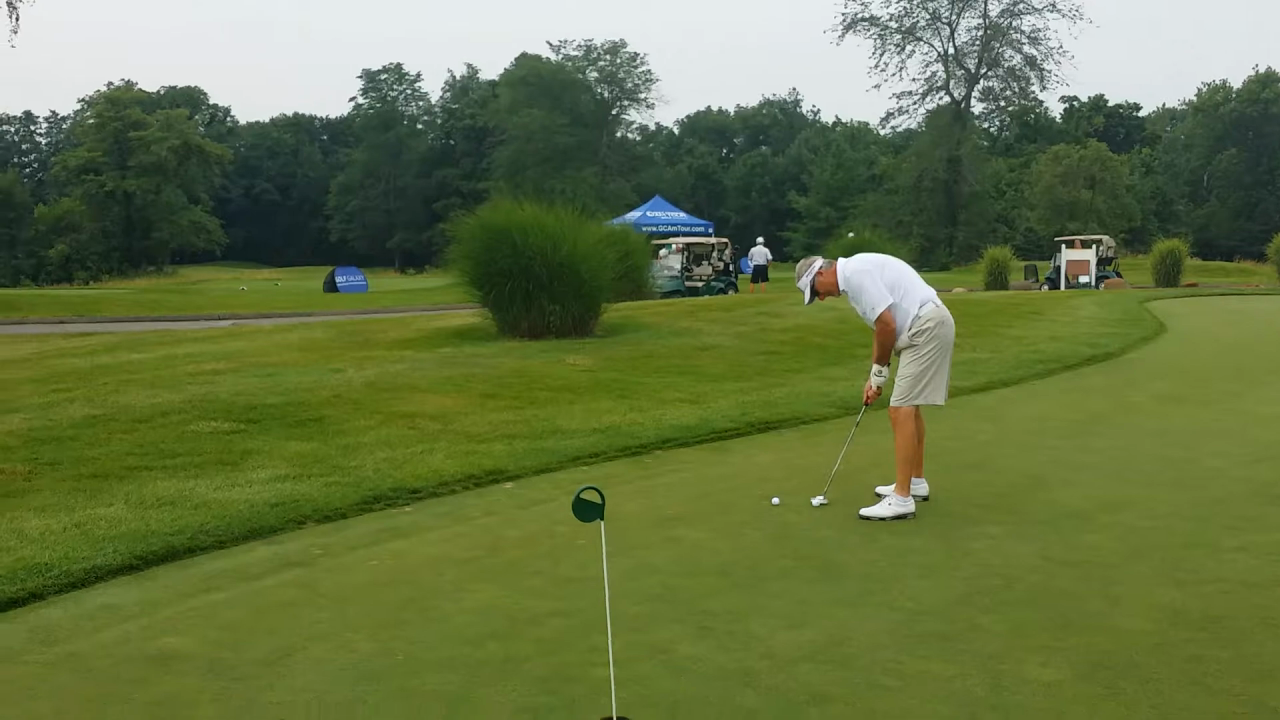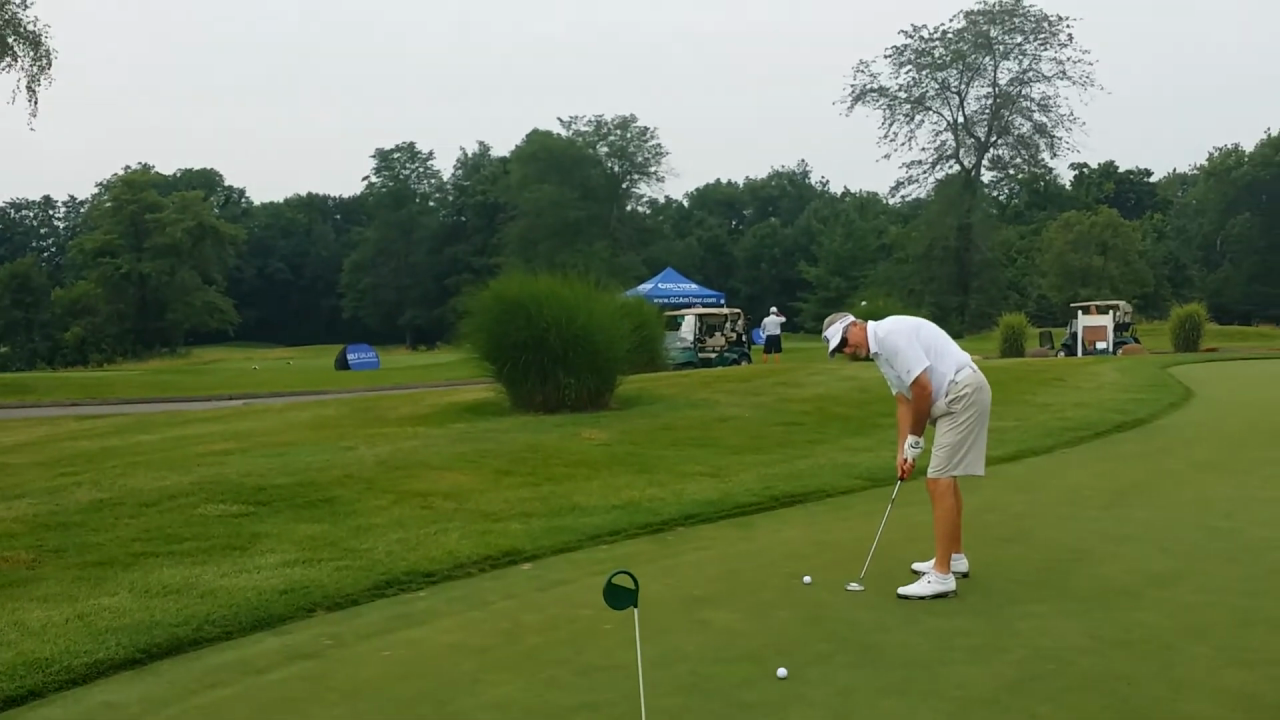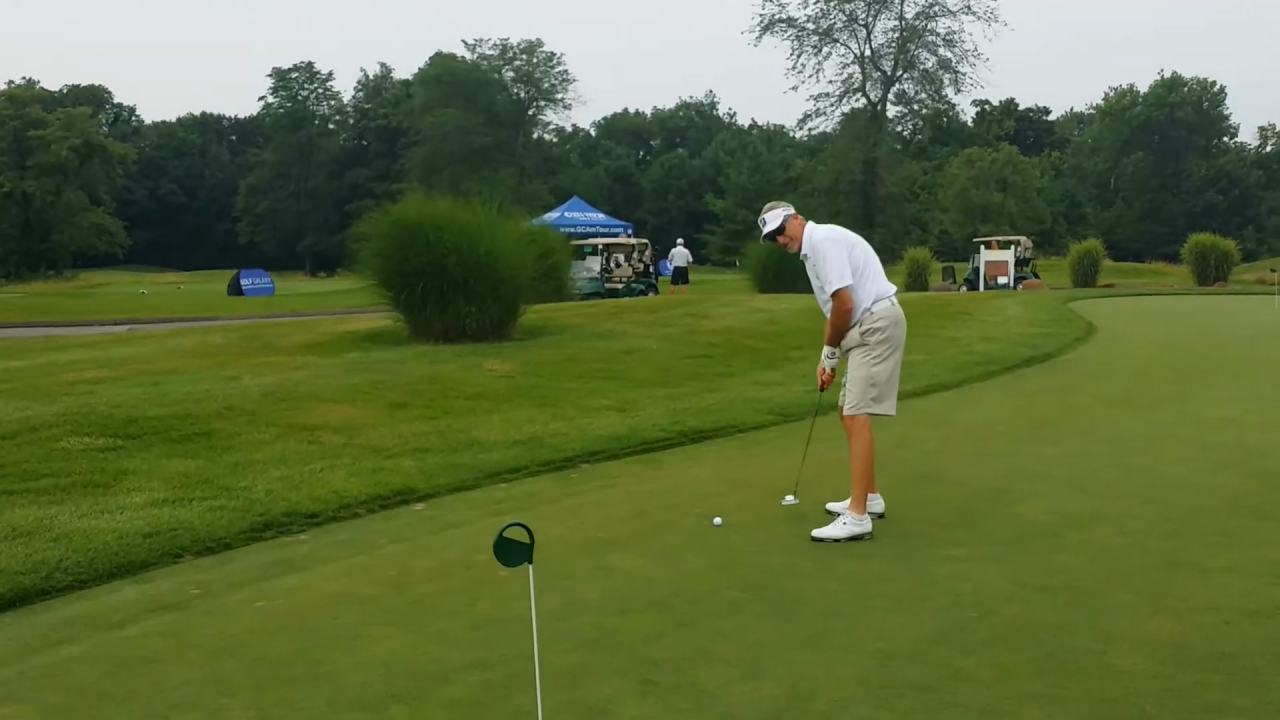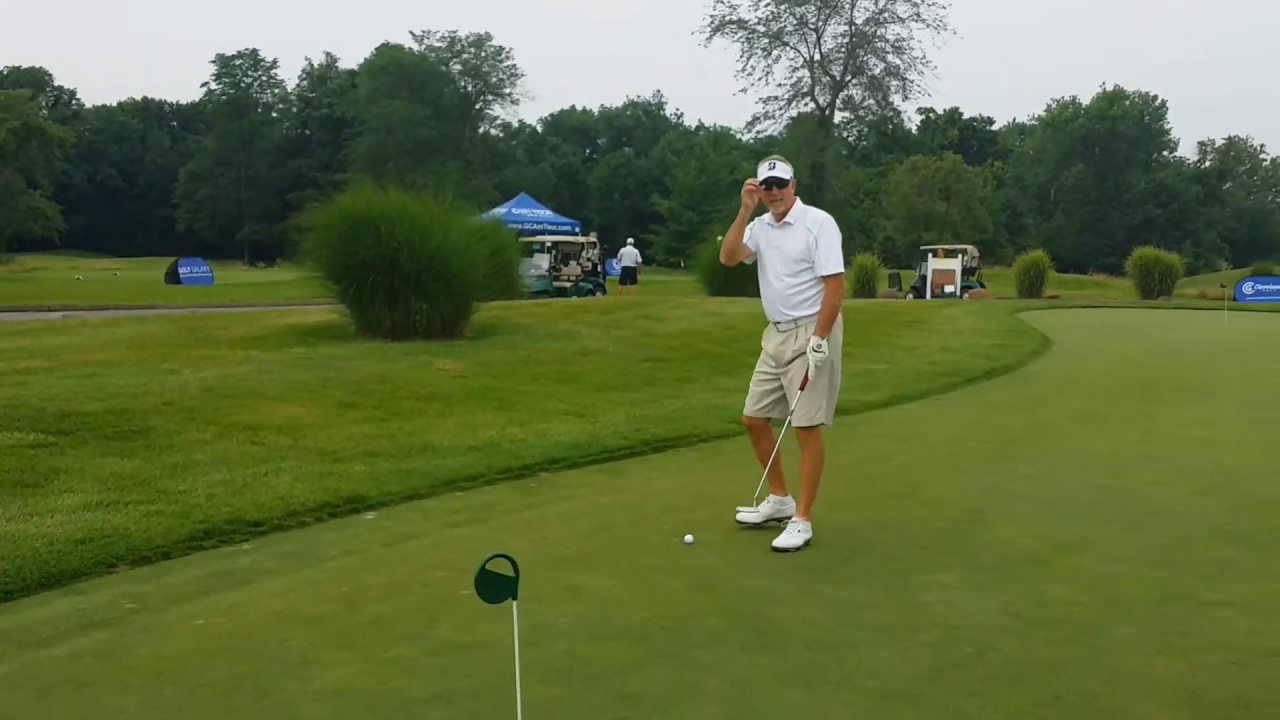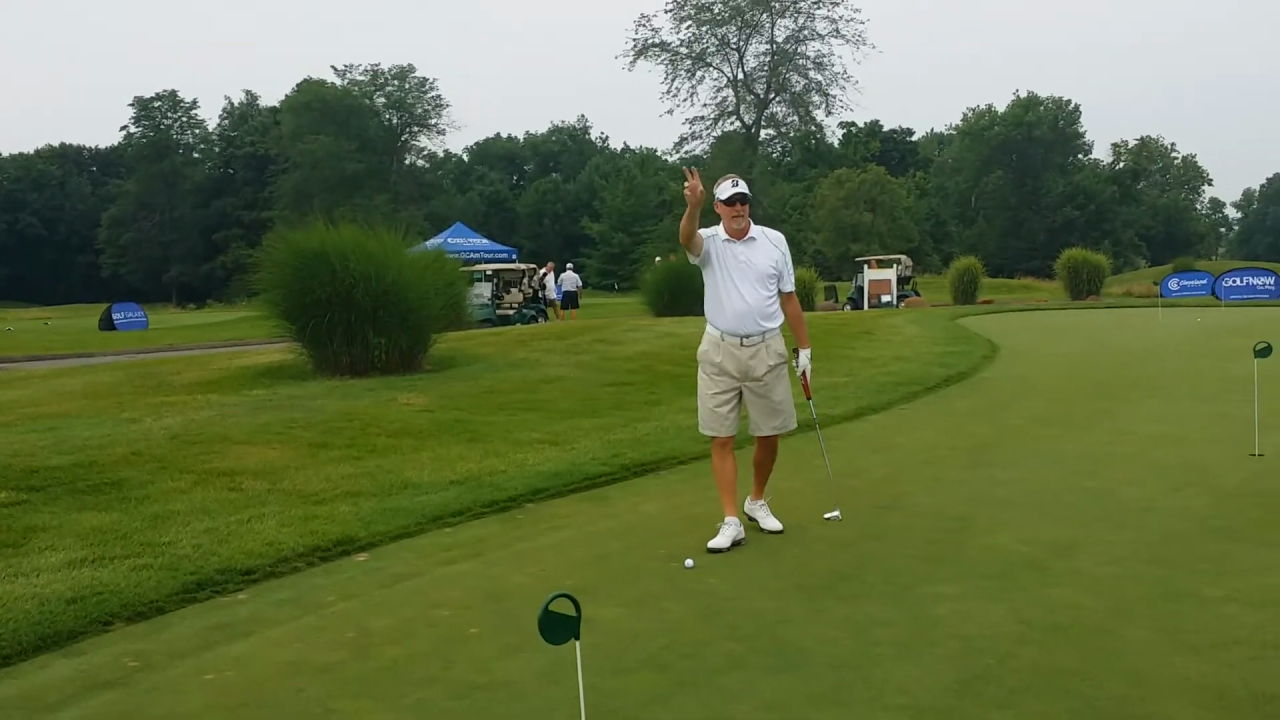
dt=1s
person 1, frame 1
left shoulder: (856, 272)
right shoulder: (854, 278)
left elbow: (887, 326)
right elbow: (881, 328)
left wrist: (879, 369)
right wrist: (873, 378)
left hip: (927, 326)
right hip: (927, 327)
left knee: (901, 410)
right knee: (909, 405)
left ankle: (901, 499)
right ankle: (916, 482)
person 1, frame 2
left shoulder: (890, 334)
right shoulder: (880, 350)
left elbow: (923, 389)
right elbow: (905, 400)
left wrist: (915, 440)
right wrist: (902, 450)
left hip: (963, 393)
right hip: (955, 397)
left knee: (938, 481)
right knee: (945, 478)
left ankle: (941, 576)
right ankle: (954, 557)
person 1, frame 3
left shoulder: (824, 240)
right shoulder: (812, 251)
left elbow: (844, 303)
right elbow: (835, 308)
left wrist: (830, 350)
right wrist: (826, 358)
left hip: (877, 326)
right hip: (868, 328)
left knee: (856, 418)
right knee: (851, 414)
left ankle: (857, 516)
right ankle: (870, 497)
person 1, frame 4
left shoulder: (818, 222)
right shoulder: (759, 227)
left elbow: (835, 284)
right elbow: (728, 258)
left wrist: (819, 338)
right wrist: (744, 210)
left hip: (813, 334)
right hip: (777, 335)
left knee: (806, 427)
right knee: (754, 418)
left ankle: (801, 520)
right ankle: (779, 498)
person 1, frame 5
left shoulder: (775, 241)
right shoulder: (707, 241)
left elbow: (789, 300)
right elbow: (686, 238)
left wrist: (804, 349)
right wrist: (694, 205)
left hip: (767, 350)
right hip: (719, 351)
left knee: (769, 436)
right knee: (721, 440)
left ankle: (757, 501)
right ankle: (731, 522)
